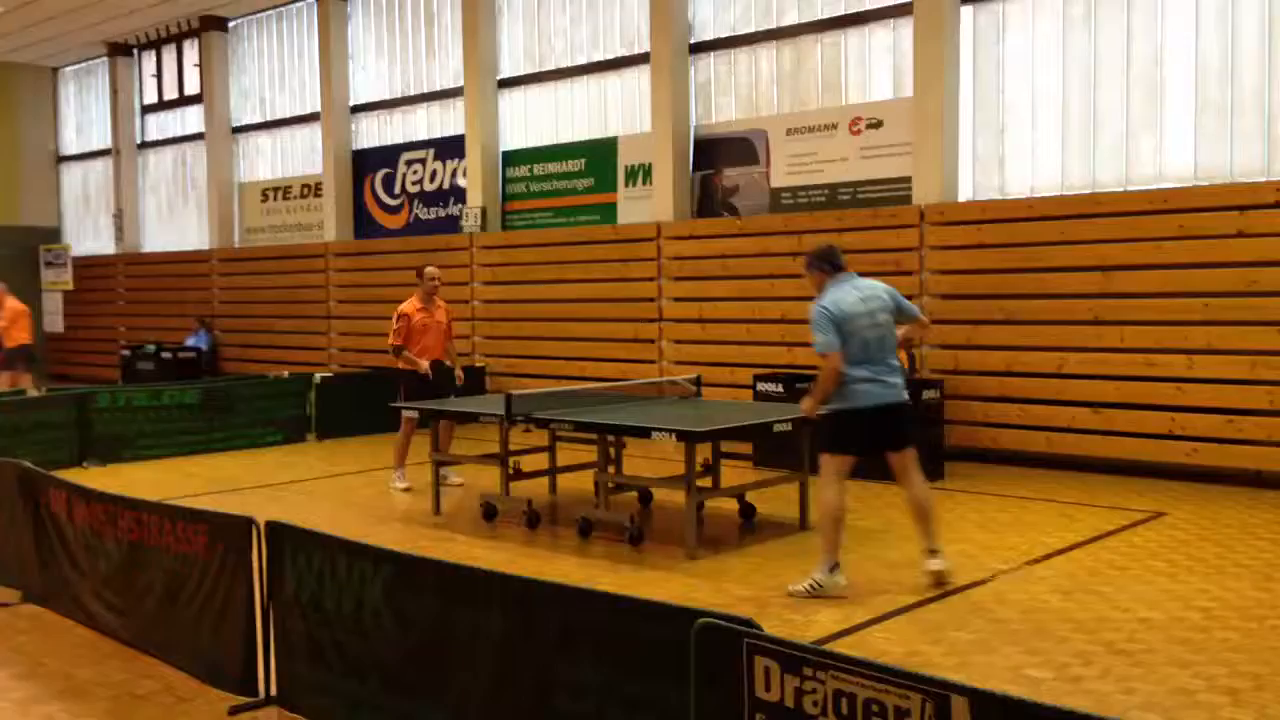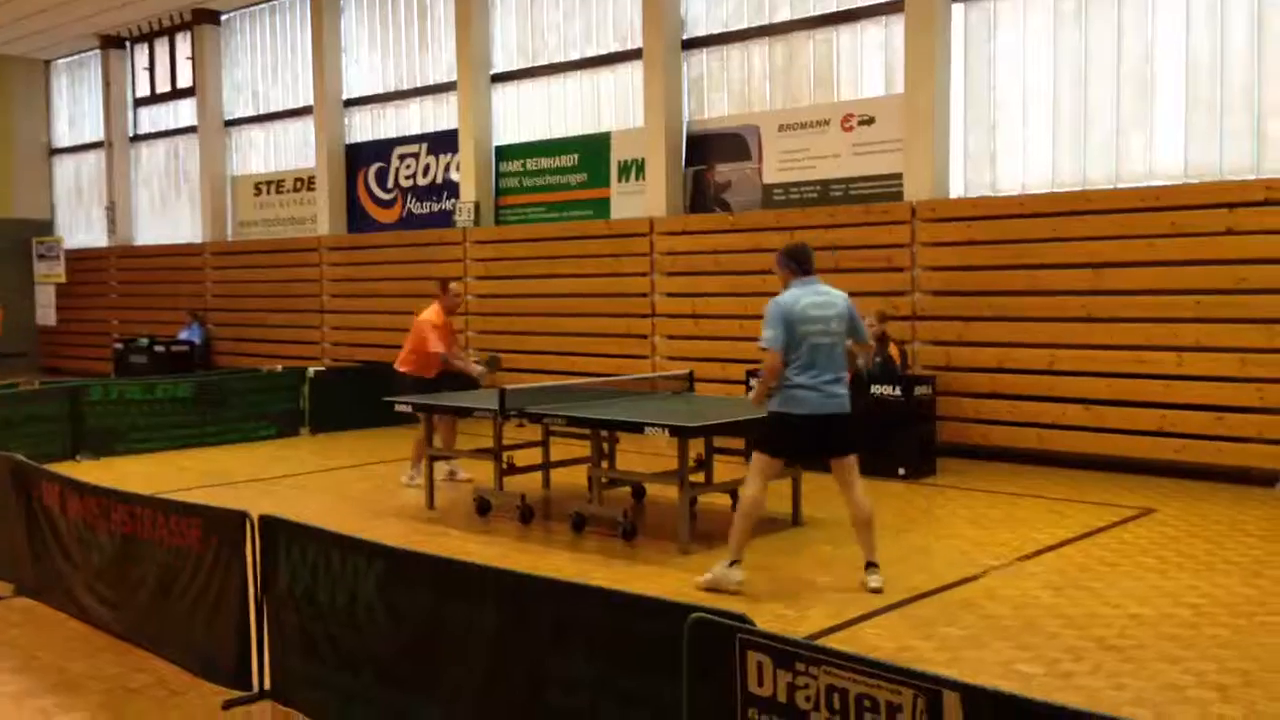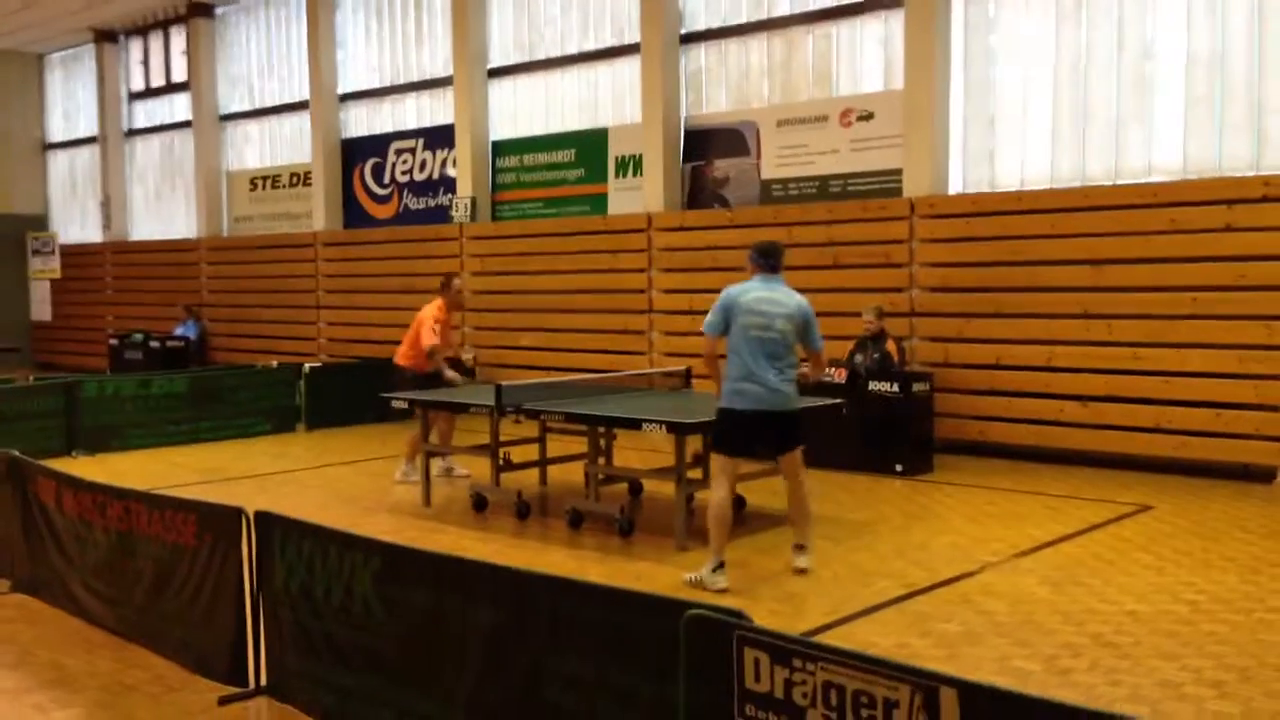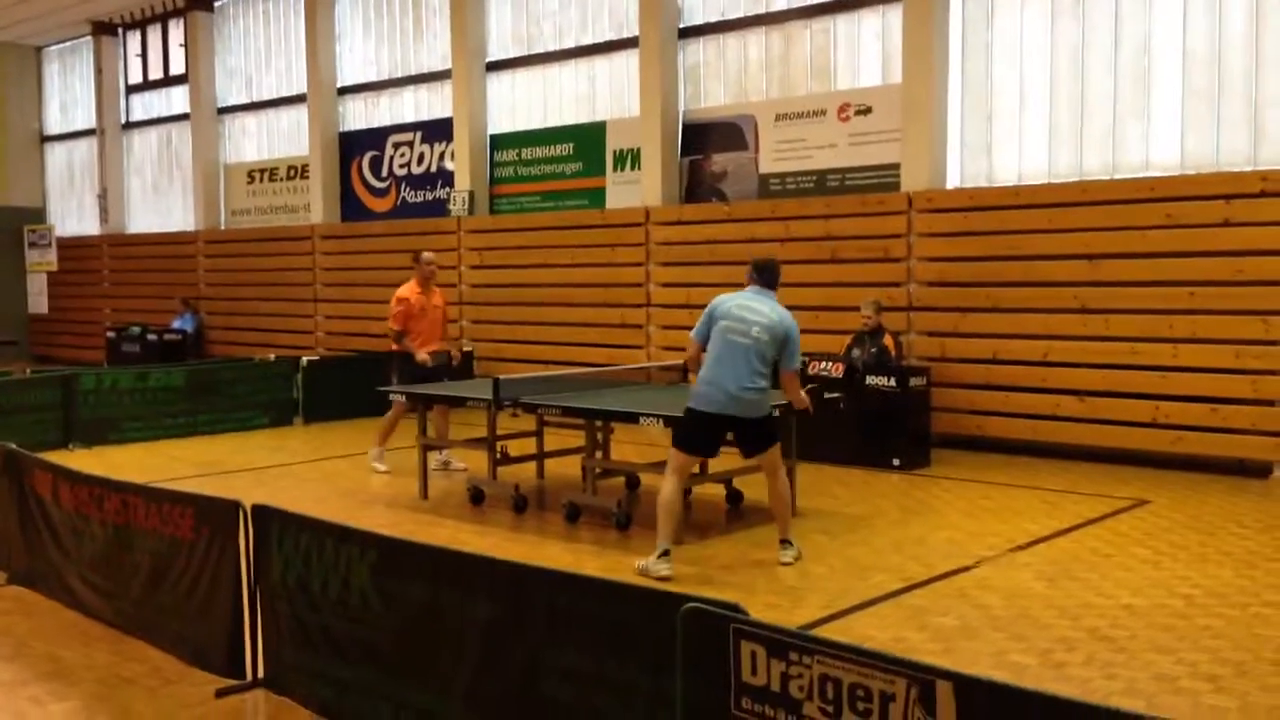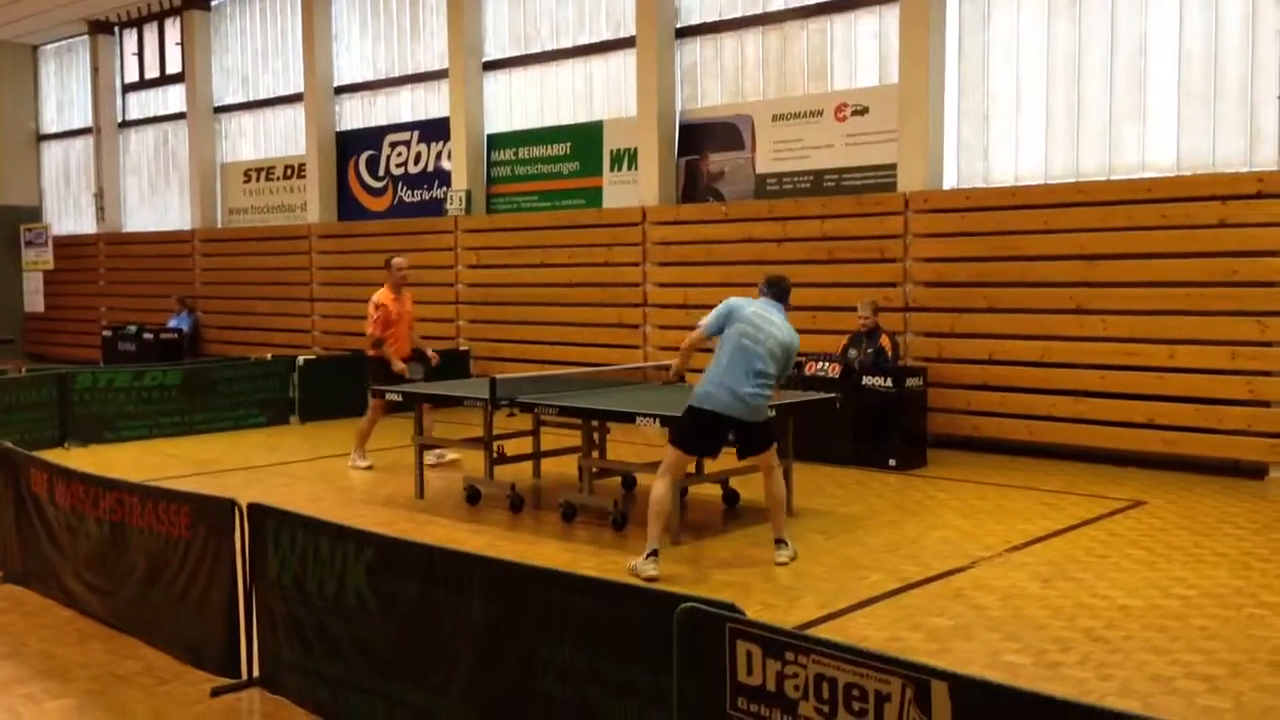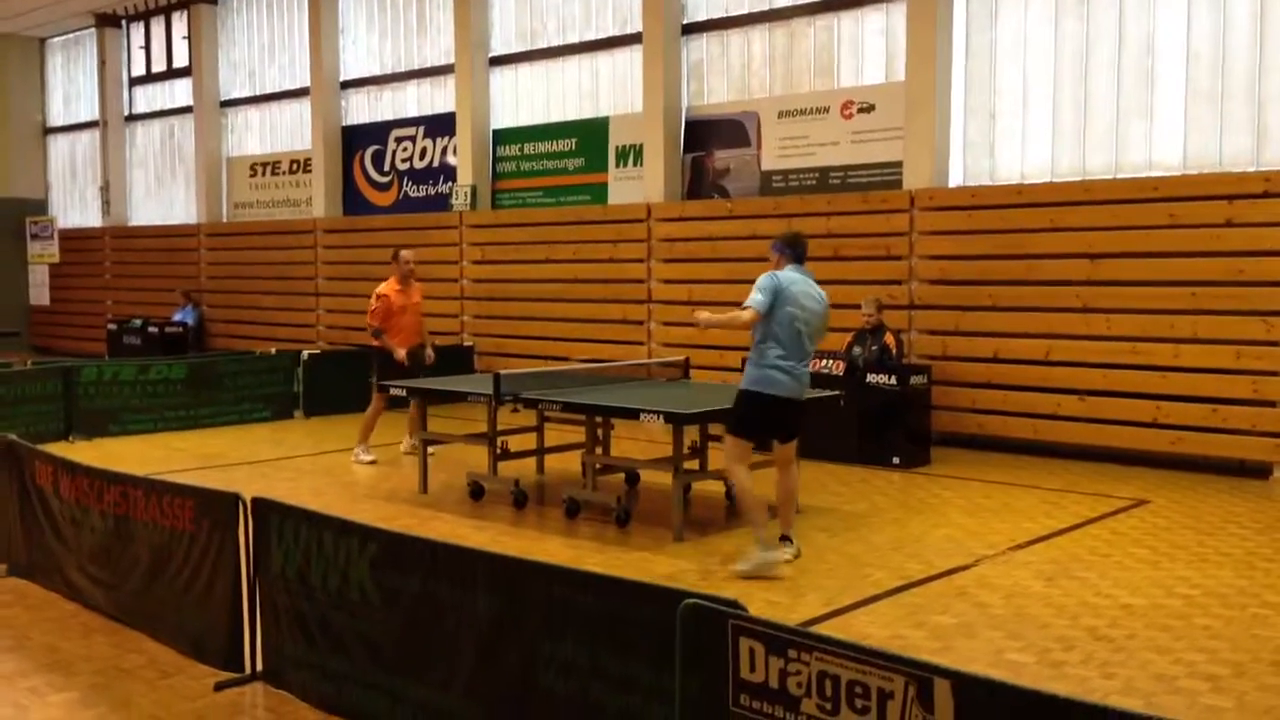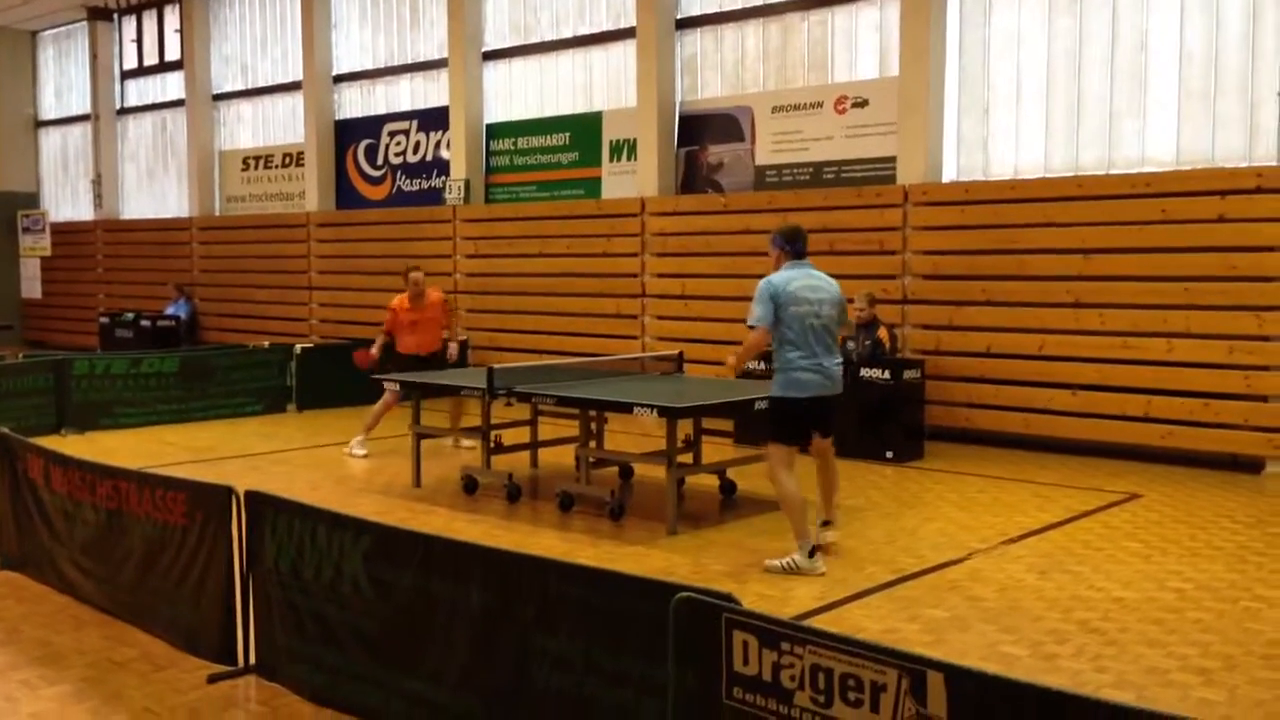
dt=0.3s
person 1, frame 1
left shoulder: (825, 306)
right shoulder: (882, 290)
left elbow: (833, 367)
right elbow: (921, 324)
left wrist: (815, 400)
left hip: (852, 403)
right hip: (893, 398)
left knee: (830, 482)
right knee: (910, 476)
left ankle: (830, 573)
right ankle: (933, 555)
person 1, frame 2
left shoulder: (781, 305)
right shoulder: (842, 300)
left elbow: (773, 365)
right elbow: (866, 347)
left wrist: (760, 393)
left hip: (792, 407)
right hip: (835, 407)
left knee: (755, 482)
right knee: (852, 484)
left ankle: (731, 567)
right ankle: (872, 569)
person 1, frame 3
left shoulder: (732, 295)
right shoulder: (800, 304)
left elbow: (709, 351)
right elbow: (818, 361)
left wrist: (721, 383)
right wrist: (808, 372)
left hip: (738, 402)
right hip: (783, 403)
left knee: (722, 483)
right knee: (794, 475)
left ankle: (717, 568)
right ankle: (801, 550)
person 1, frame 4
left shoulder: (721, 303)
right shoulder: (786, 320)
left elbow: (692, 355)
right elbow: (790, 385)
right wrist: (799, 399)
left hip: (706, 402)
right hip: (753, 408)
left knee: (674, 474)
right knee: (776, 470)
left ankle: (662, 557)
right ankle: (786, 545)
person 1, frame 5
left shoulder: (736, 306)
right shoulder: (790, 336)
left elbow: (693, 341)
left wrist: (680, 364)
left hip: (710, 403)
right hip: (752, 410)
left knee: (667, 475)
right knee: (772, 469)
left ankle: (649, 557)
right ankle: (782, 545)
person 1, frame 6
left shoulder: (774, 279)
right shoulder: (820, 297)
left elbow: (747, 319)
left wrist: (711, 320)
left hip: (761, 385)
right hip: (794, 389)
left knee: (735, 463)
right knee: (786, 463)
left ankle: (765, 547)
right ankle: (786, 540)
person 1, frame 7
left shoulder: (772, 285)
right shoulder: (832, 286)
left elbow: (758, 340)
right elbow: (841, 331)
left wrist: (736, 362)
left hip: (792, 388)
right hip: (829, 384)
left knee: (780, 468)
right knee: (824, 454)
left ankle: (807, 553)
right ankle: (826, 524)
person 2, frame 1
left shoulder: (443, 308)
right shoulder: (406, 311)
right elbow: (395, 348)
left wrist: (456, 366)
right wrist: (418, 363)
left hip: (439, 374)
right hip: (413, 374)
left knee: (447, 421)
right knee: (409, 426)
left ankle: (440, 469)
right ankle: (398, 473)
person 2, frame 2
left shoulder: (446, 317)
right shoulder: (430, 320)
left elbow: (452, 346)
right elbow: (440, 357)
left wrist: (468, 365)
right wrist: (469, 368)
left hip: (431, 373)
right hip: (411, 374)
left knee: (448, 416)
right knee: (431, 421)
left ankle: (448, 466)
right ankle: (414, 472)
person 2, frame 3
left shoulder: (445, 312)
right shoulder: (432, 315)
left elbow: (445, 341)
right elbow: (430, 351)
left wrist: (457, 355)
right wrist: (446, 372)
left hip: (428, 370)
right hip: (410, 370)
left knee: (447, 412)
right knee: (428, 418)
left ankle: (445, 463)
right ankle: (407, 468)
person 2, frame 4
left shoulder: (437, 294)
right shoulder: (404, 295)
right elbow: (395, 332)
left wrist: (451, 347)
right wrist: (416, 352)
left hip: (433, 357)
right hip: (408, 357)
left knee: (442, 405)
right knee: (400, 408)
left ankle: (442, 456)
right ankle: (377, 452)
person 2, frame 5
left shoulder: (406, 297)
right shoulder: (379, 301)
right elbow: (375, 338)
left wrist: (426, 350)
right wrist: (393, 361)
left hip: (406, 359)
right hip: (382, 362)
right knee: (376, 410)
left ankle: (433, 452)
right ankle: (357, 454)
person 2, frame 6
left shoulder: (416, 289)
right shoulder: (384, 293)
right elbow: (373, 328)
left wrist: (427, 345)
right wrist: (394, 350)
left hip: (411, 352)
right hip: (387, 354)
left knee: (420, 396)
right knee: (379, 402)
left ankle: (411, 441)
right ankle: (361, 448)
person 2, frame 7
left shoulder: (439, 299)
right shoulder: (397, 306)
left elbow: (450, 322)
right elbow: (387, 331)
left wrist: (453, 343)
right wrist: (377, 347)
left hip: (435, 355)
right hip: (406, 358)
left knee: (457, 393)
right knee: (389, 399)
left ankle: (456, 437)
right ankle: (358, 441)
